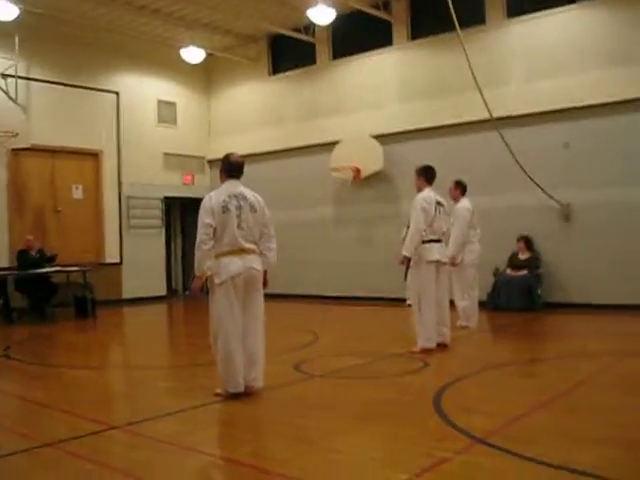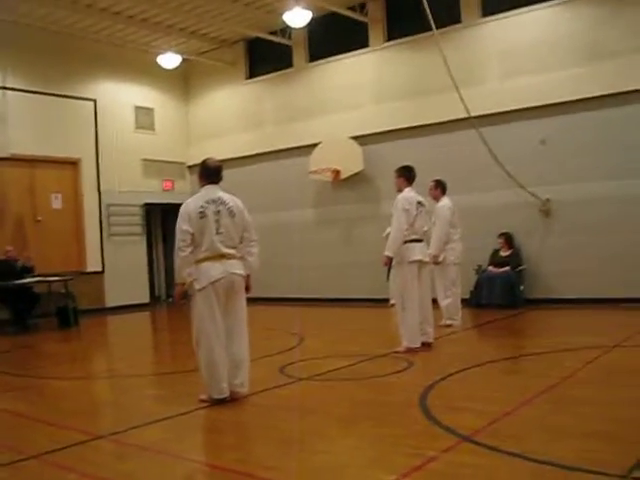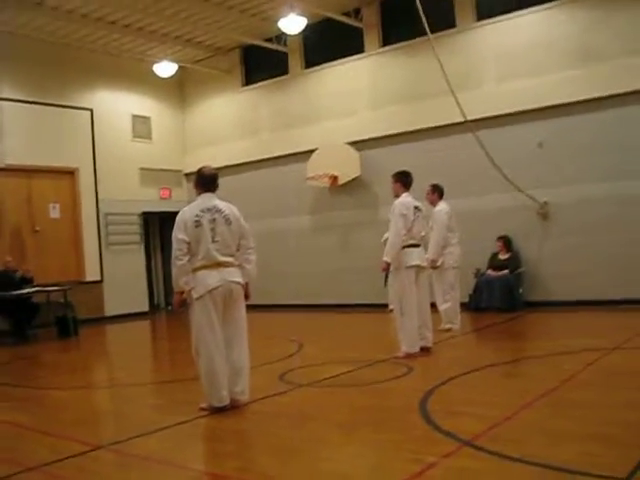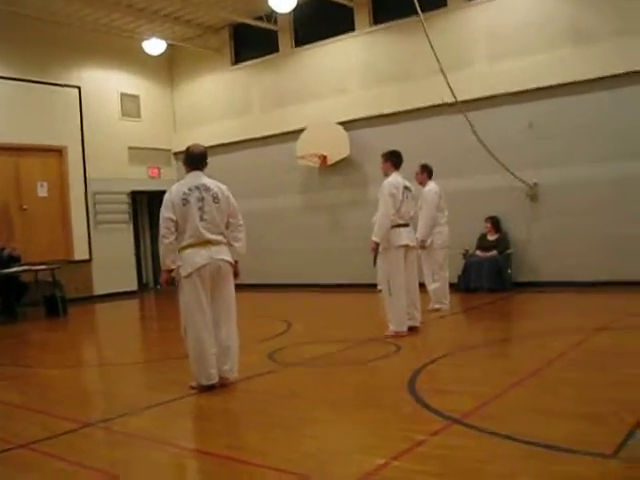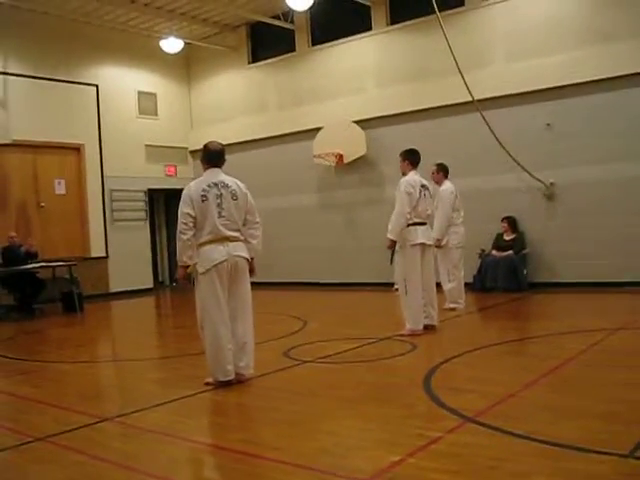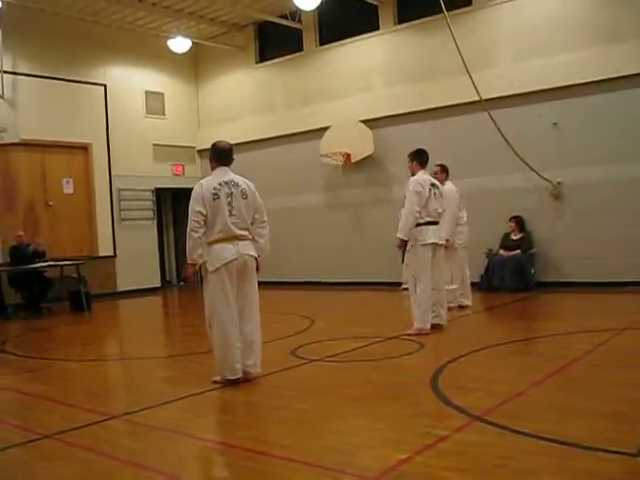
dt=0.3s
person 1, frame 1
left shoulder: (212, 199)
right shoulder: (256, 199)
left elbow: (205, 240)
right elbow: (268, 238)
left wrist: (201, 274)
right wrist: (264, 268)
left hip: (225, 268)
right hip: (252, 266)
left knee: (227, 328)
right knee: (252, 325)
left ankle: (233, 384)
right ankle: (252, 381)
person 1, frame 2
left shoulder: (190, 206)
right shoulder: (236, 203)
left elbow: (183, 247)
right elbow: (249, 242)
left wrist: (181, 280)
right wrist: (247, 273)
left hip: (206, 273)
right hip: (233, 271)
left knee: (210, 334)
right knee: (236, 331)
left ankle: (218, 390)
right ankle: (237, 386)
person 1, frame 3
left shoulder: (186, 214)
right shoulder: (232, 211)
left elbow: (180, 256)
right elbow: (247, 249)
left wrist: (180, 289)
right wrist: (245, 281)
left hip: (204, 282)
right hip: (231, 279)
left knee: (209, 343)
right knee: (235, 338)
left ankle: (218, 398)
right ankle: (238, 393)
person 1, frame 4
left shoulder: (174, 193)
right shoulder: (221, 189)
left elbow: (167, 234)
right elbow: (236, 227)
left wrist: (167, 267)
right wrist: (234, 259)
left hip: (192, 260)
right hip: (220, 257)
left knee: (198, 321)
right knee: (224, 317)
left ankle: (207, 376)
right ankle: (226, 372)
person 1, frame 5
left shoulder: (192, 189)
right shoulder: (239, 186)
left elbow: (185, 230)
right elbow: (253, 225)
left wrist: (183, 262)
right wrist: (251, 256)
left hip: (210, 256)
right hip: (237, 253)
left knee: (215, 318)
right knee: (240, 313)
left ankle: (223, 373)
right ankle: (242, 368)
person 1, frame 6
left shoulder: (203, 187)
right shoulder: (247, 186)
left elbow: (196, 228)
right elbow: (261, 224)
left wrist: (193, 260)
right wrist: (257, 254)
left hip: (218, 255)
right hip: (245, 252)
left knee: (223, 316)
right knee: (248, 312)
left ankle: (231, 371)
right ankle: (250, 367)
person 2, frame 1
left shoulder: (421, 198)
right shoulder: (440, 201)
left elbow: (417, 229)
right elbow: (443, 227)
left wrist: (407, 252)
left hip: (424, 251)
right hip: (439, 250)
left knee: (423, 299)
right knee: (439, 296)
left ankle: (427, 341)
right ankle: (442, 337)
person 2, frame 2
left shoulder: (402, 199)
right shoulder: (420, 200)
left elbow: (399, 229)
right elbow: (422, 227)
left wrist: (389, 253)
left hip: (406, 252)
right hip: (420, 249)
left knee: (407, 298)
right knee: (421, 296)
left ankle: (411, 341)
right ankle: (425, 336)
person 2, frame 3
left shoulder: (399, 204)
right shoulder: (417, 205)
left elbow: (397, 235)
right elbow: (420, 232)
left wrist: (388, 259)
left hip: (404, 257)
right hip: (418, 254)
left knee: (405, 304)
right knee: (420, 301)
left ankle: (410, 346)
right ankle: (424, 341)
person 2, frame 4
left shoulder: (389, 184)
right shoulder: (406, 185)
left elbow: (386, 215)
right elbow: (410, 212)
left wrist: (376, 239)
left hip: (392, 237)
right hip: (407, 234)
left knee: (394, 284)
right knee: (409, 281)
left ankle: (399, 326)
right ankle: (412, 321)
person 2, frame 5
left shoulder: (406, 183)
right shoulder: (424, 184)
left elbow: (401, 213)
right elbow: (428, 211)
left wrist: (392, 236)
left hip: (410, 235)
right hip: (424, 233)
left knee: (410, 282)
right knee: (426, 280)
left ankle: (414, 325)
right ankle: (429, 319)
person 2, frame 6
left shoulder: (415, 182)
right shoulder: (435, 184)
left elbow: (411, 212)
right elbow: (439, 210)
left wrist: (402, 235)
left hip: (420, 234)
right hip: (435, 232)
left knee: (420, 281)
right knee: (436, 279)
left ankle: (422, 324)
right ankle: (438, 319)
person 3, frame 1
left shoulder: (461, 208)
right shoulder: (465, 206)
left elbow: (459, 234)
left wrist: (452, 254)
right wrist: (454, 253)
left hip: (464, 254)
right hip: (467, 252)
left knee: (465, 288)
right knee: (467, 288)
left ankle: (468, 320)
right ankle: (468, 319)
person 3, frame 2
left shoulder: (442, 206)
right shoulder: (445, 205)
left elbow: (441, 232)
left wrist: (435, 253)
right wrist: (436, 252)
left hip: (447, 252)
right hip: (449, 251)
left knee: (447, 287)
right knee: (450, 286)
left ankle: (451, 318)
right ankle: (452, 317)
person 3, frame 3
left shoulder: (439, 211)
right shoulder: (443, 209)
left elbow: (439, 237)
left wrist: (433, 257)
right wrist: (434, 256)
left hip: (445, 256)
right hip: (448, 254)
left knee: (446, 291)
right knee: (449, 290)
left ankle: (451, 322)
right ankle: (452, 321)
person 3, frame 4
left shoulder: (429, 190)
right shoulder: (432, 189)
left elbow: (428, 216)
left wrist: (422, 237)
right wrist: (423, 236)
left hip: (434, 235)
right hip: (437, 234)
left knee: (435, 271)
right knee: (438, 270)
left ankle: (439, 302)
right ankle: (441, 301)
person 3, frame 5
left shoulder: (445, 190)
right shoulder: (448, 188)
left elbow: (444, 216)
left wrist: (438, 237)
right wrist: (439, 235)
left hip: (450, 235)
right hip: (453, 234)
left knee: (450, 270)
right knee: (453, 270)
left ankle: (455, 302)
right ankle: (456, 301)
person 3, frame 6
left shoulder: (448, 190)
right shoulder: (445, 190)
left elbow: (451, 215)
left wrist: (447, 237)
right wrist: (447, 236)
left hip: (455, 234)
right hip: (456, 233)
left knee: (453, 269)
right knee: (460, 269)
left ankle: (453, 299)
right ankle: (463, 300)
